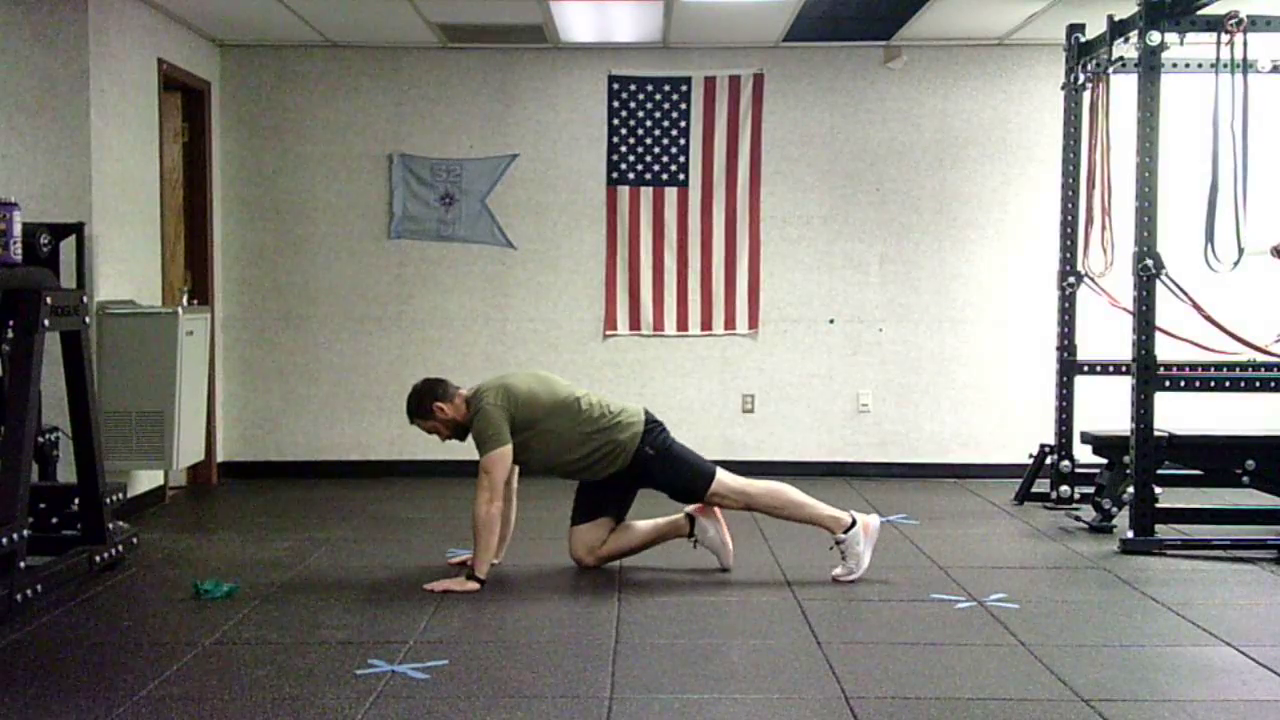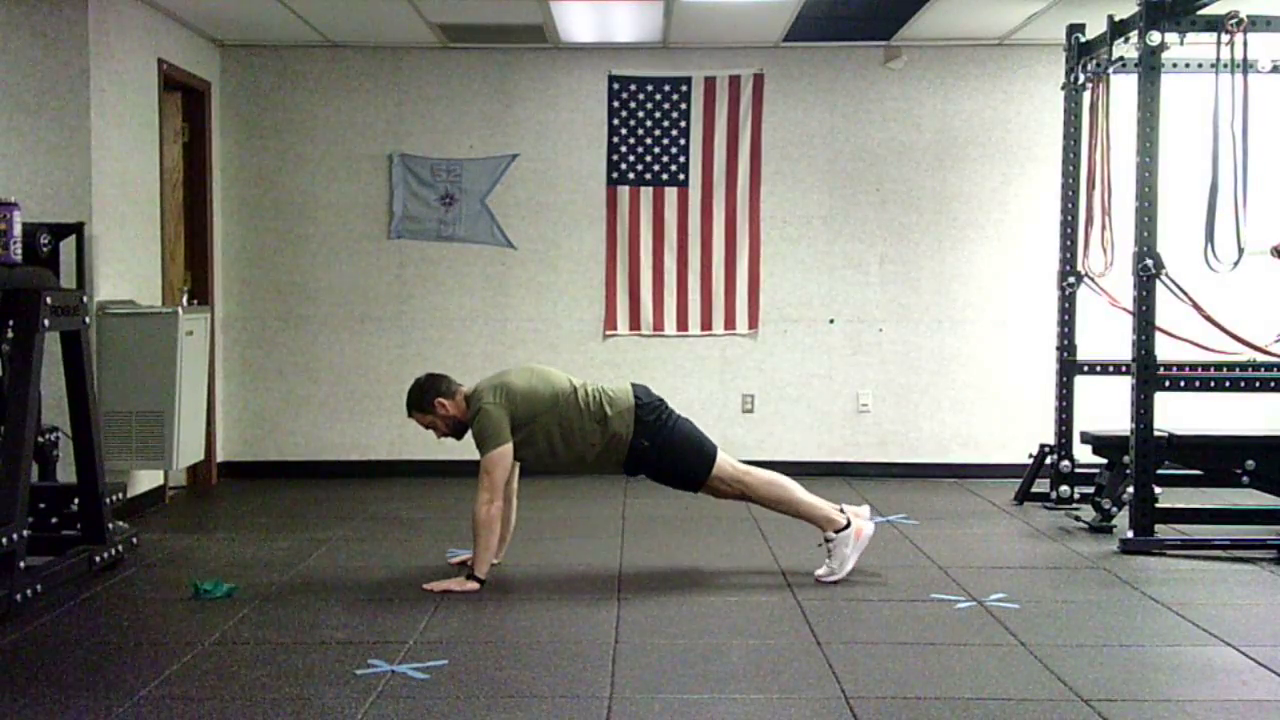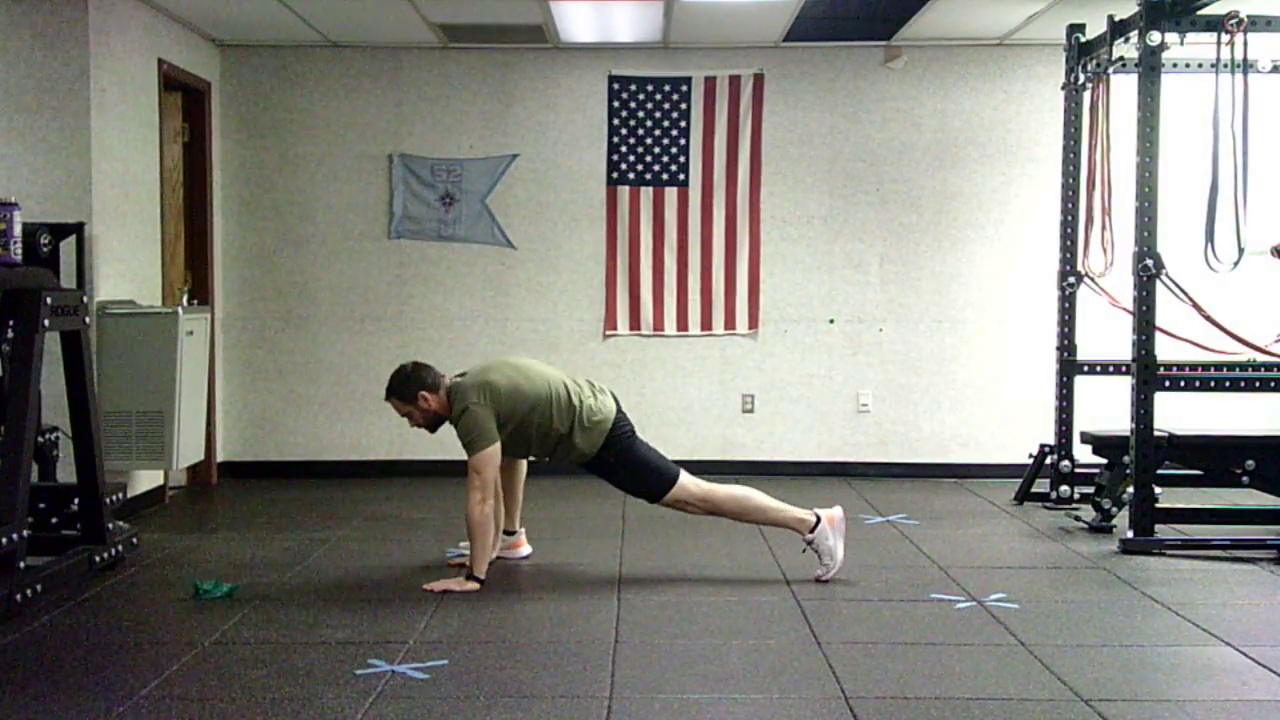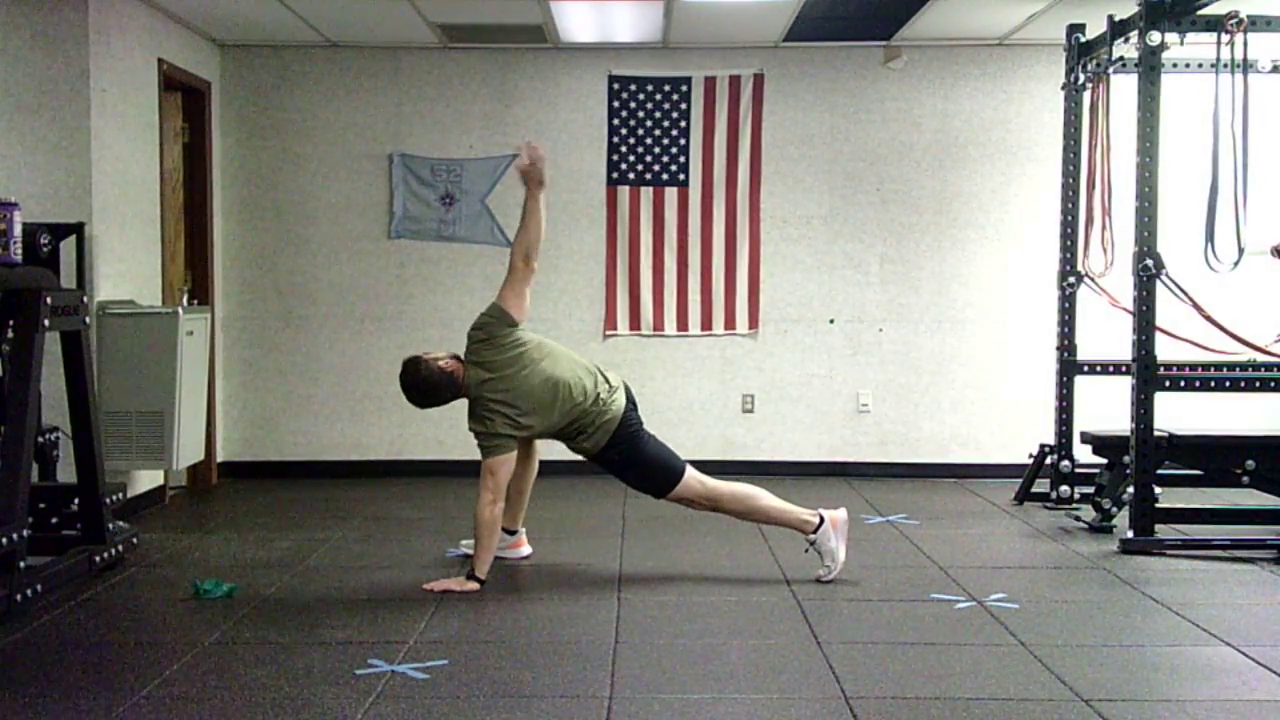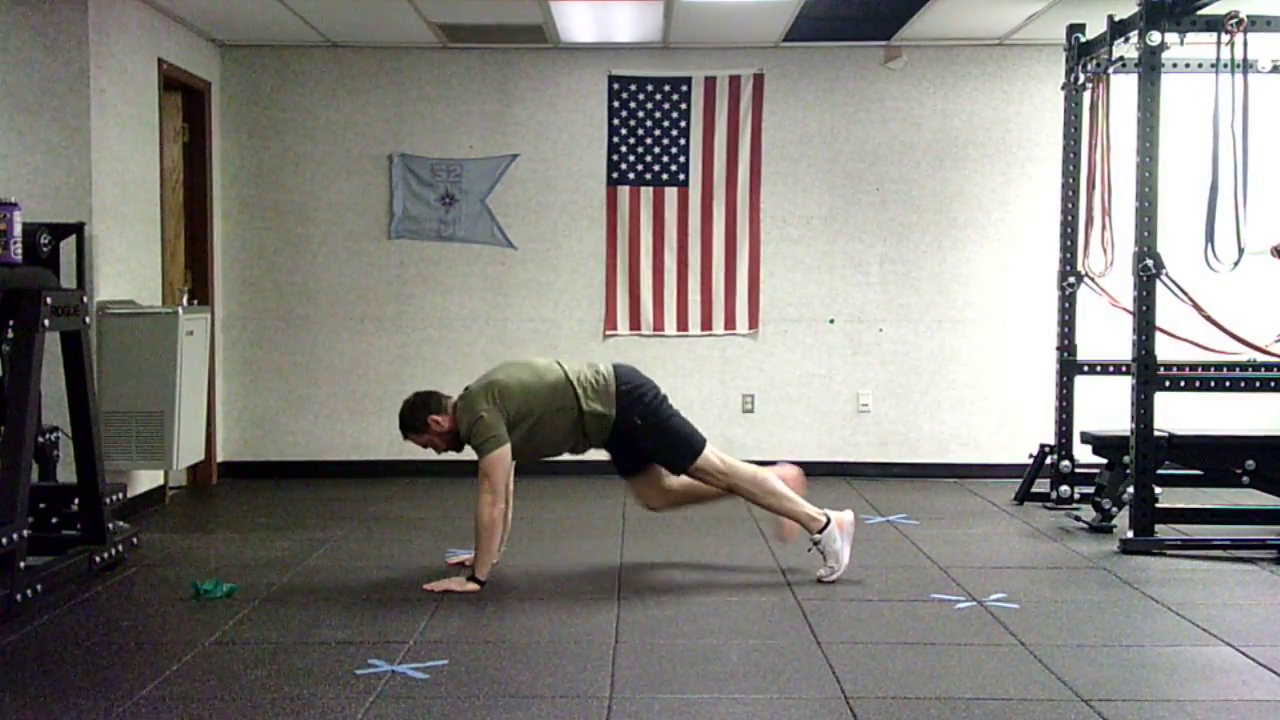
dt=1s
person 1, frame 1
left shoulder: (486, 411)
right shoulder: (495, 403)
left elbow: (490, 499)
right elbow: (507, 490)
left wrist: (476, 575)
right wrist: (494, 553)
left hip: (634, 442)
right hip: (614, 453)
left knee: (732, 492)
right knee: (586, 552)
left ankle: (850, 525)
right ankle: (691, 524)
person 1, frame 2
left shoulder: (487, 410)
right shoulder: (495, 398)
left elbow: (491, 499)
right elbow: (507, 489)
left wrist: (475, 576)
right wrist: (493, 553)
left hip: (635, 425)
right hip: (629, 425)
left knee: (733, 477)
right knee: (727, 484)
left ankle: (842, 527)
right ankle: (844, 515)
person 1, frame 3
left shoulder: (469, 408)
right shoulder: (465, 383)
left elbow: (482, 496)
right elbow: (489, 481)
left wrist: (475, 574)
right wrist: (491, 539)
left hip: (599, 436)
right hip: (594, 409)
left knee: (697, 496)
left ankle: (815, 522)
right ankle: (510, 538)
person 1, frame 4
left shoulder: (491, 414)
right shoulder: (488, 339)
left elbow: (493, 493)
right elbow: (525, 267)
left wrist: (475, 575)
right wrist: (535, 191)
left hip: (609, 432)
right hip: (605, 389)
left knee: (702, 495)
left ankle: (817, 524)
right ankle: (511, 538)
person 1, frame 5
left shoulder: (478, 415)
right shoulder: (484, 403)
left elbow: (492, 498)
right elbow: (504, 492)
left wrist: (475, 575)
right wrist: (490, 553)
left hip: (620, 401)
right hip: (614, 403)
left knee: (716, 470)
right knee: (658, 494)
left ankle: (826, 525)
right ankle: (776, 480)
